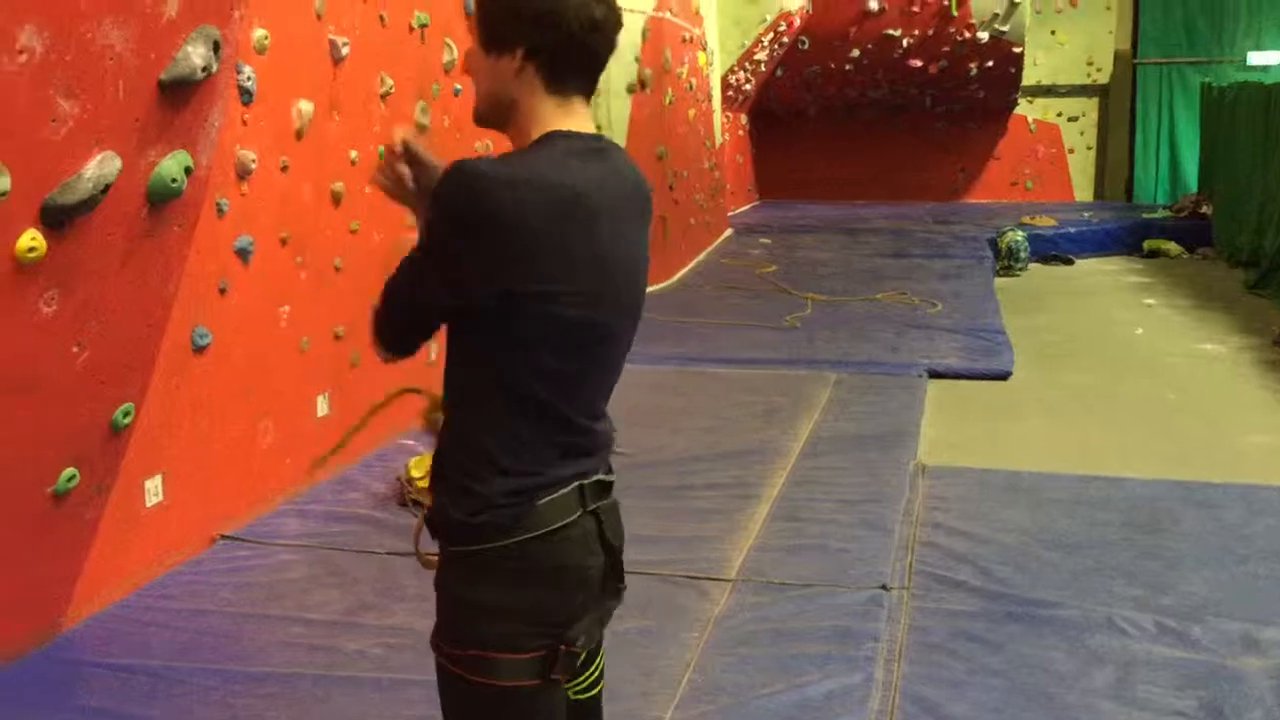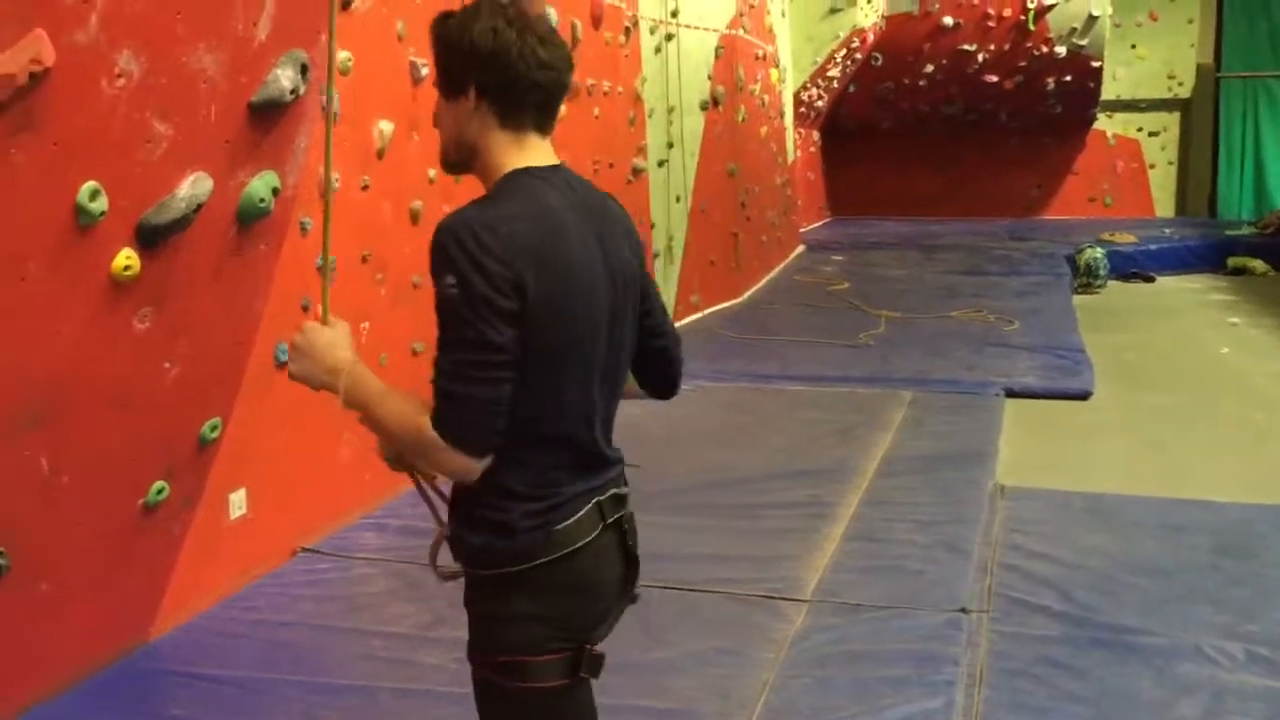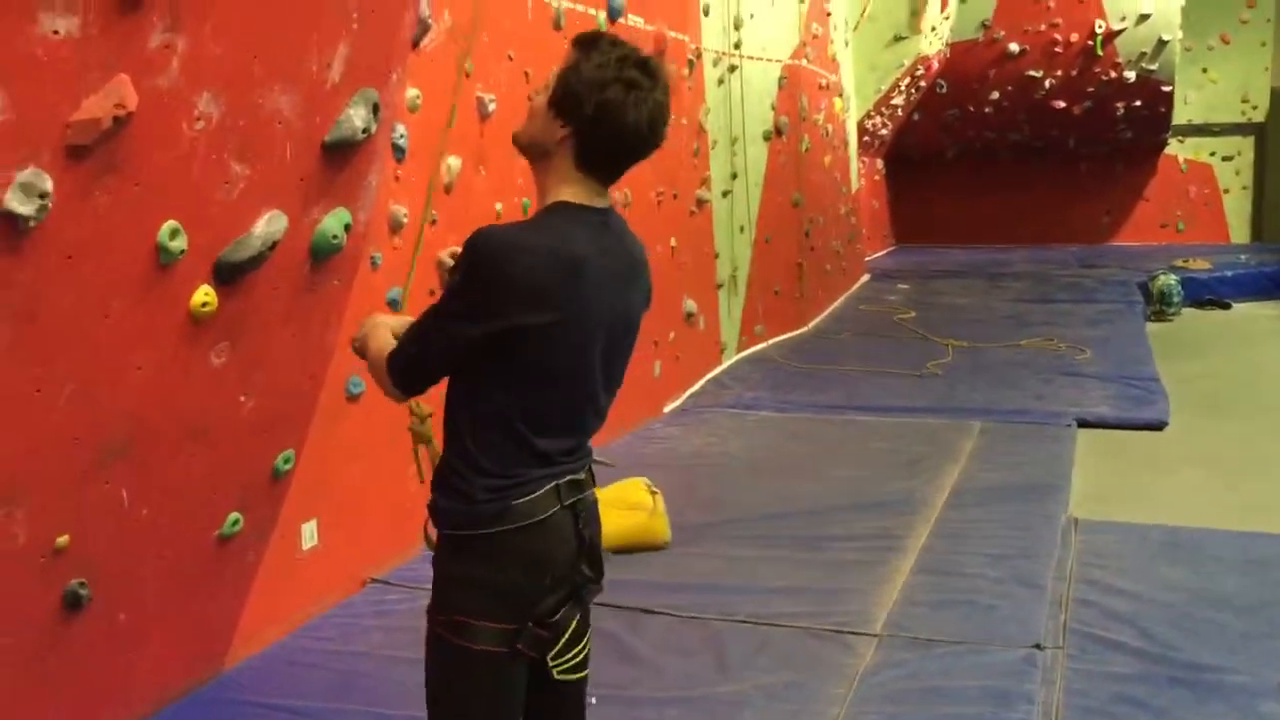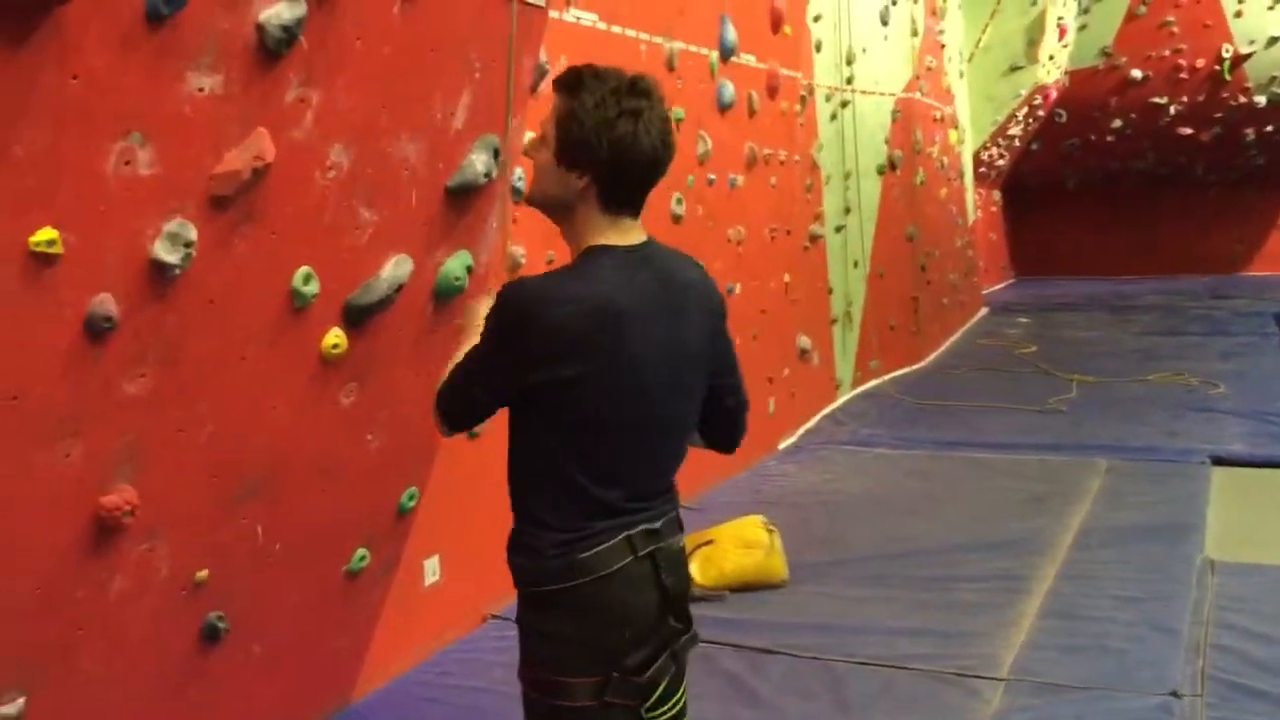
dt=0.7s
person 1, frame 1
left shoulder: (488, 190)
right shoulder: (621, 181)
left elbow: (396, 335)
left wrist: (449, 220)
left hip: (509, 549)
right hip: (583, 522)
person 1, frame 2
left shoulder: (478, 238)
right shoulder: (606, 217)
left elbow: (464, 450)
right elbow: (664, 375)
left wrist: (341, 369)
left hip: (533, 567)
right hip: (595, 539)
person 1, frame 3
left shoulder: (508, 252)
right shoulder: (625, 256)
left elbow: (402, 377)
left wrist: (375, 335)
left hip: (497, 537)
right hip: (567, 519)
person 1, frame 4
left shoulder: (540, 305)
right shoulder: (694, 285)
left elbow: (454, 413)
right elbow: (727, 430)
left wrist: (483, 325)
left hip: (582, 592)
right hip: (660, 567)
